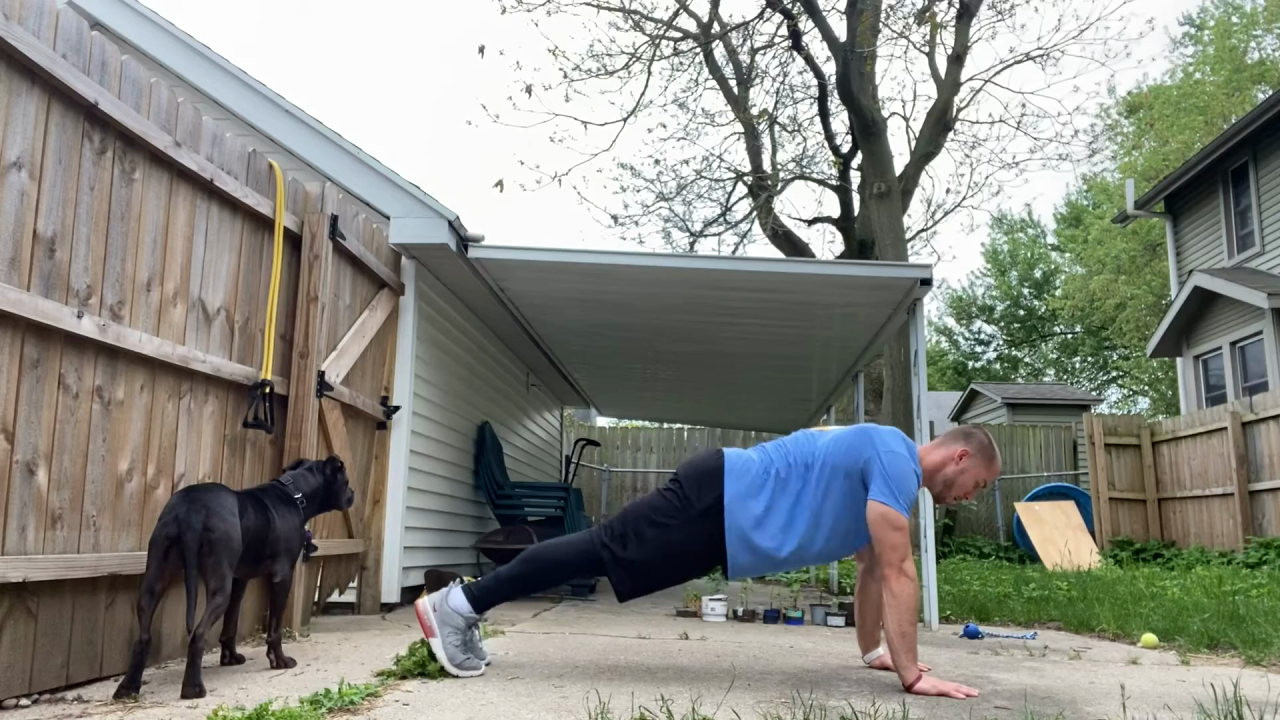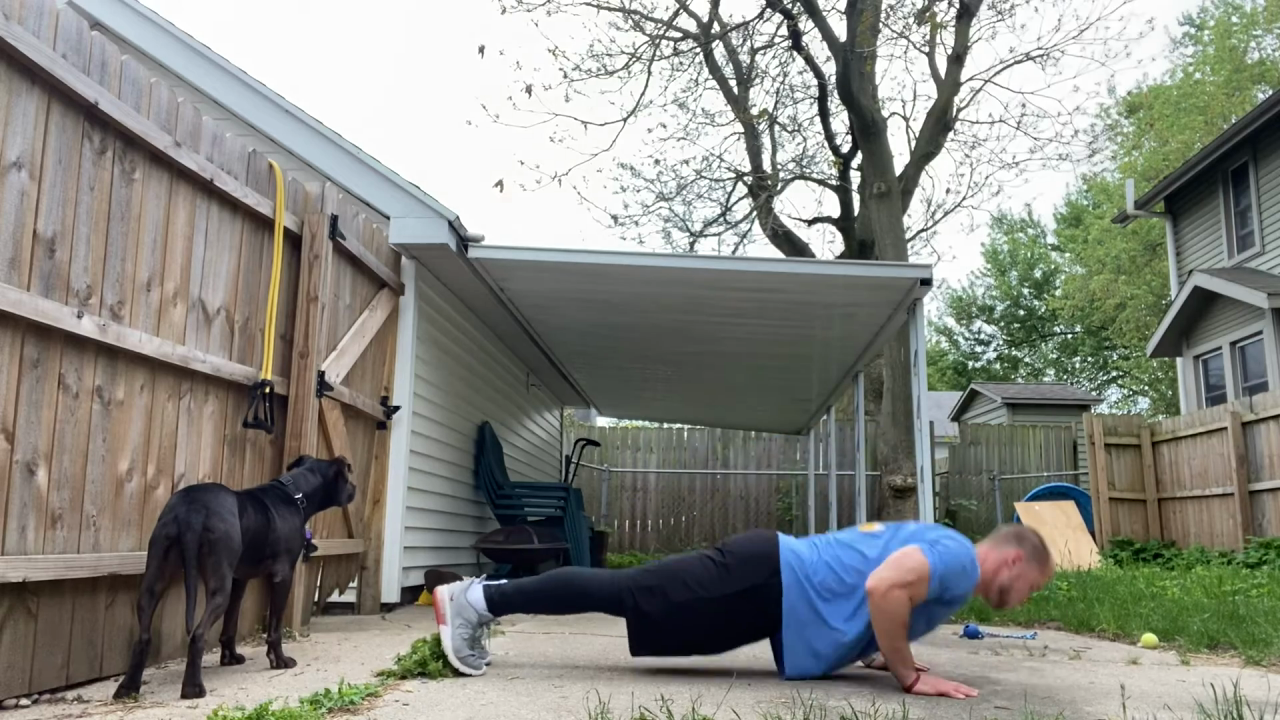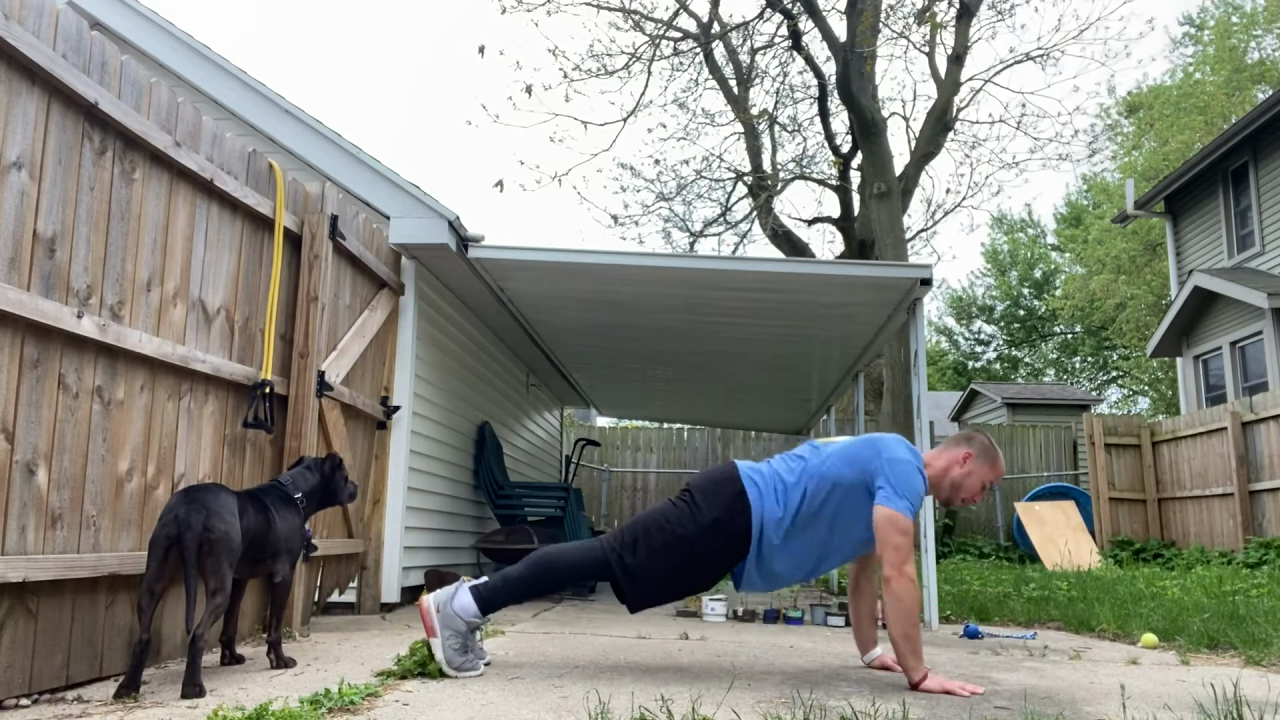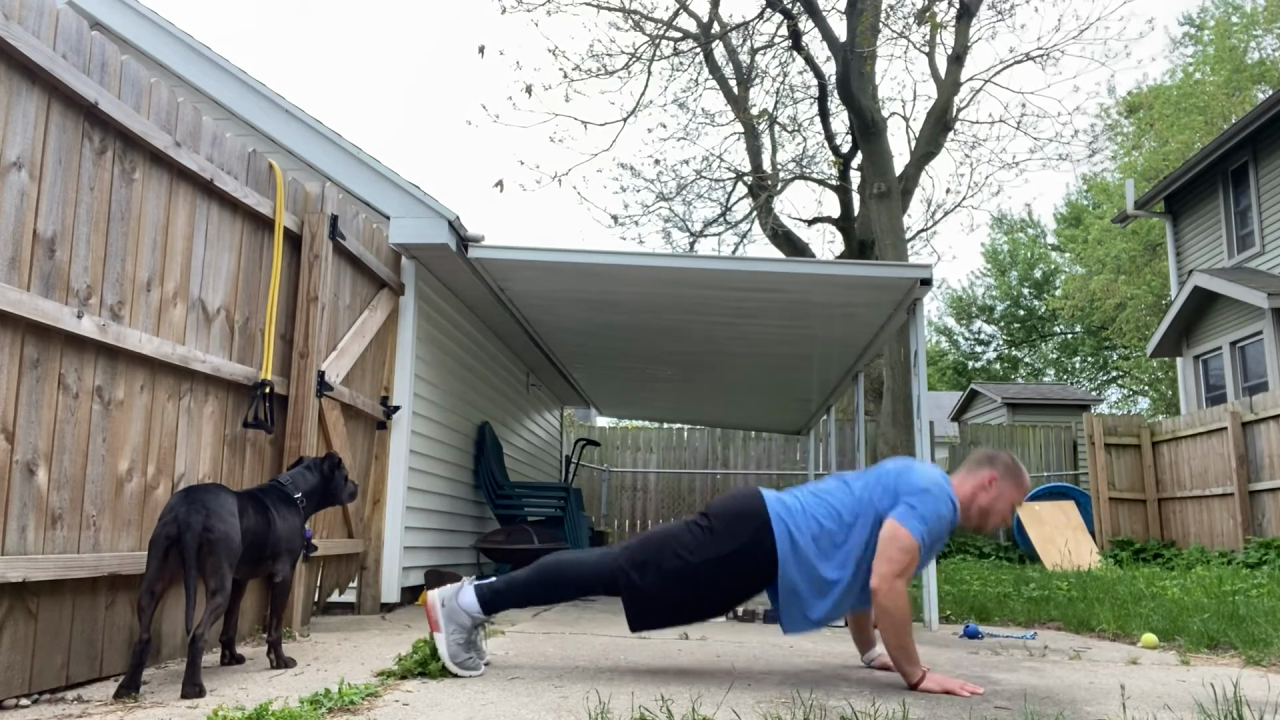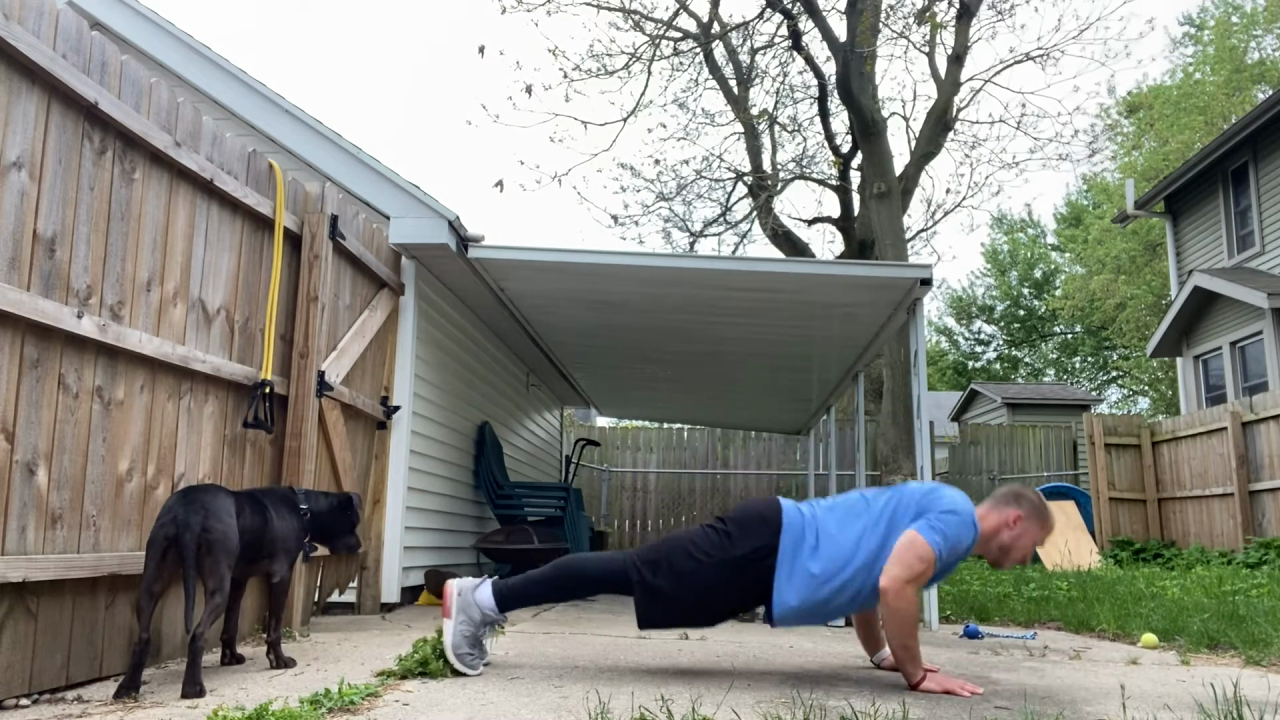
dt=1s
person 1, frame 1
left shoulder: (886, 464)
right shoulder: (896, 459)
left elbow: (871, 568)
right elbow: (897, 574)
left wrist: (873, 650)
right wrist: (912, 675)
left hip: (728, 509)
right hip: (720, 500)
left knee: (598, 552)
right knee: (600, 551)
left ankle: (467, 599)
right ankle: (456, 603)
person 1, frame 2
left shoulder: (935, 544)
right shoulder: (955, 561)
right elbow: (879, 590)
left wrist: (872, 652)
right wrist: (908, 673)
left hip: (773, 574)
right hip: (766, 583)
left knee: (623, 587)
right knee: (624, 592)
left ankle: (485, 593)
right ankle: (474, 597)
person 1, frame 3
left shoulder: (890, 469)
right shoulder: (906, 468)
left elbow: (866, 568)
right elbow: (897, 575)
left wrist: (870, 650)
right wrist: (918, 672)
left hip: (738, 517)
right hip: (733, 511)
left knee: (603, 559)
right knee: (608, 559)
left ankle: (468, 601)
right ankle: (462, 603)
person 1, frame 4
left shoulder: (915, 483)
right shoulder: (932, 497)
left elbow: (864, 577)
right elbow: (883, 584)
left wrist: (870, 649)
right wrist: (913, 671)
left hip: (756, 531)
right hip: (756, 540)
left knee: (614, 568)
right knee: (618, 572)
left ankle: (471, 598)
right ankle: (465, 603)
person 1, frame 5
left shoulder: (941, 509)
right shoulder: (956, 520)
left elbow: (861, 570)
right elbow: (895, 586)
left wrist: (881, 652)
right wrist: (915, 672)
left hip: (776, 545)
right hip: (769, 545)
left knee: (629, 571)
right knee: (632, 573)
left ankle: (487, 593)
right ankle: (482, 597)
